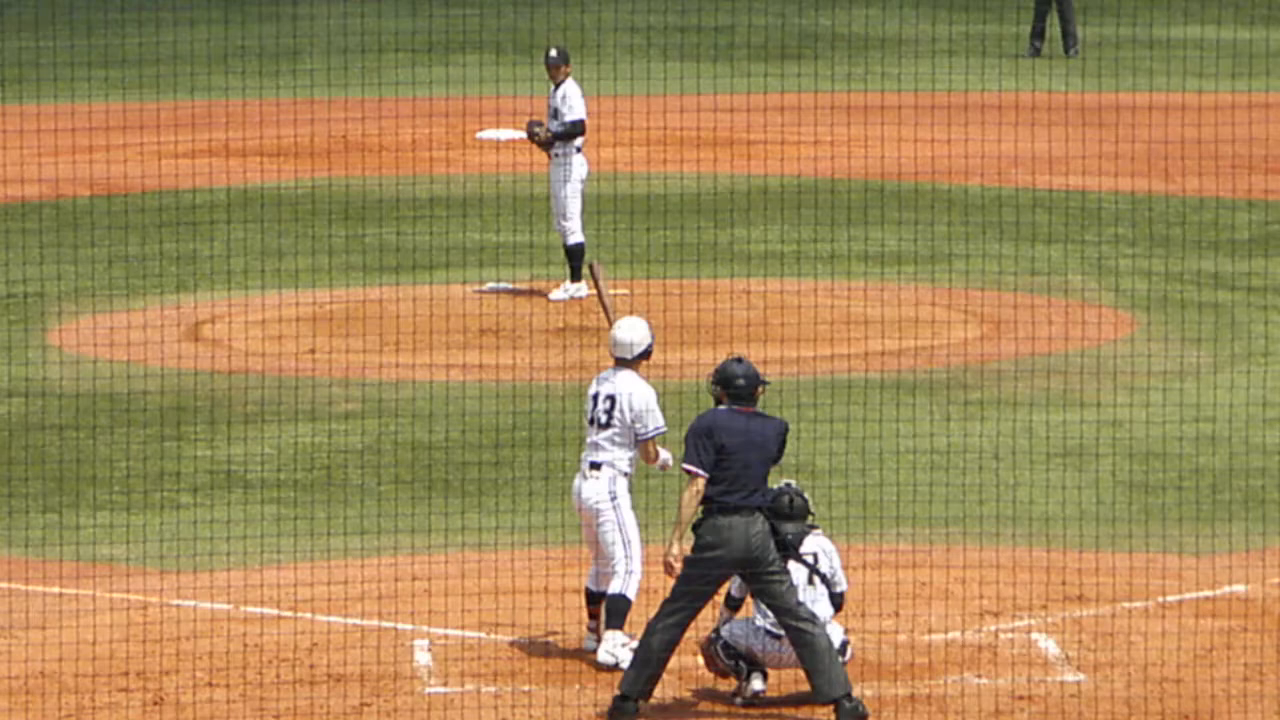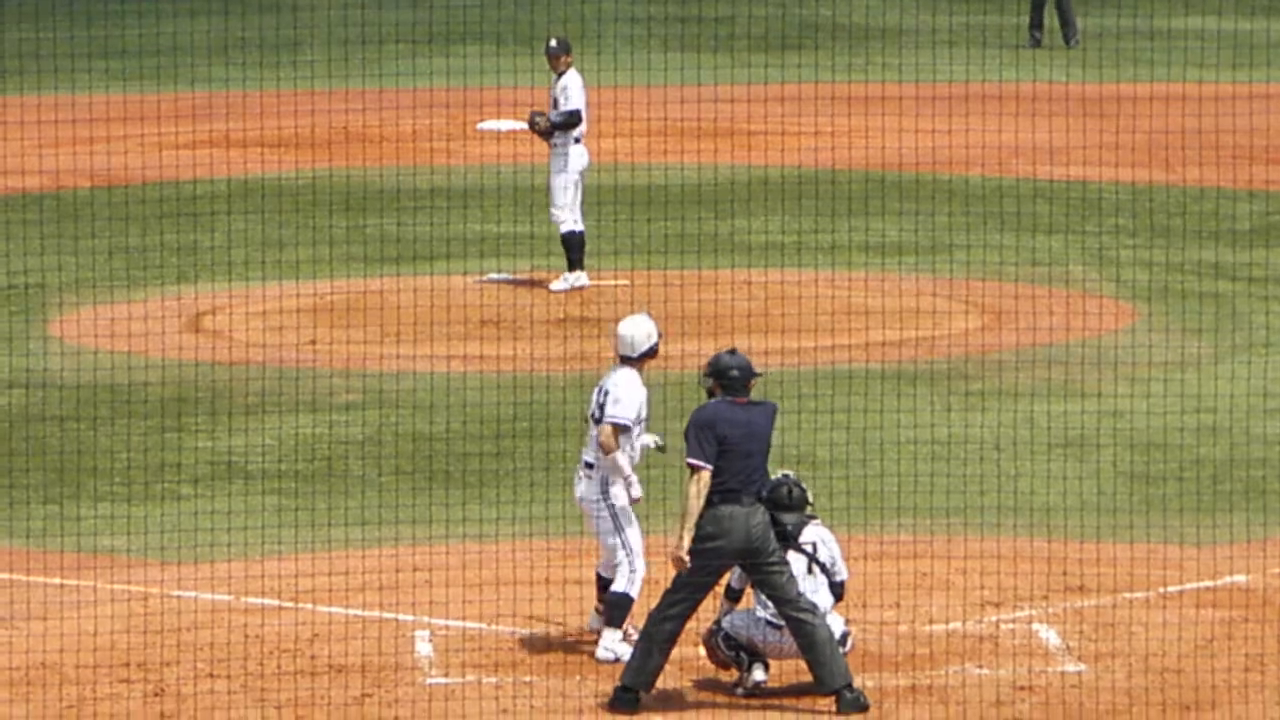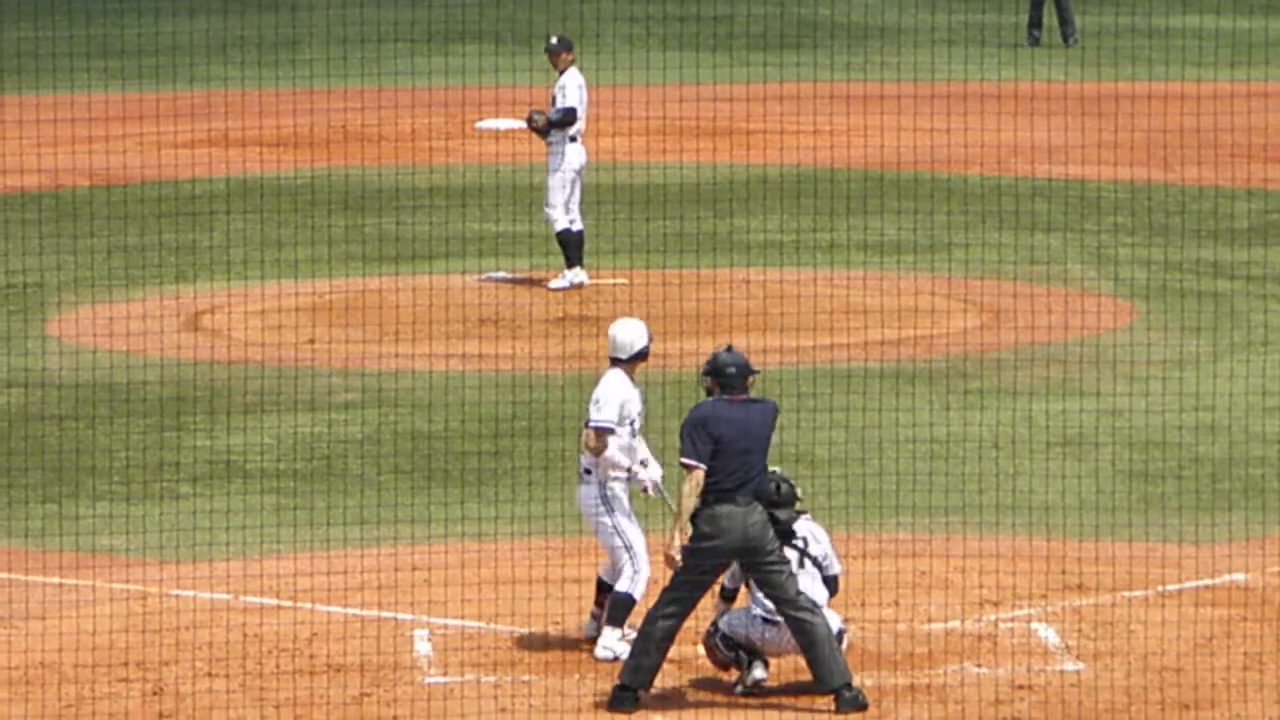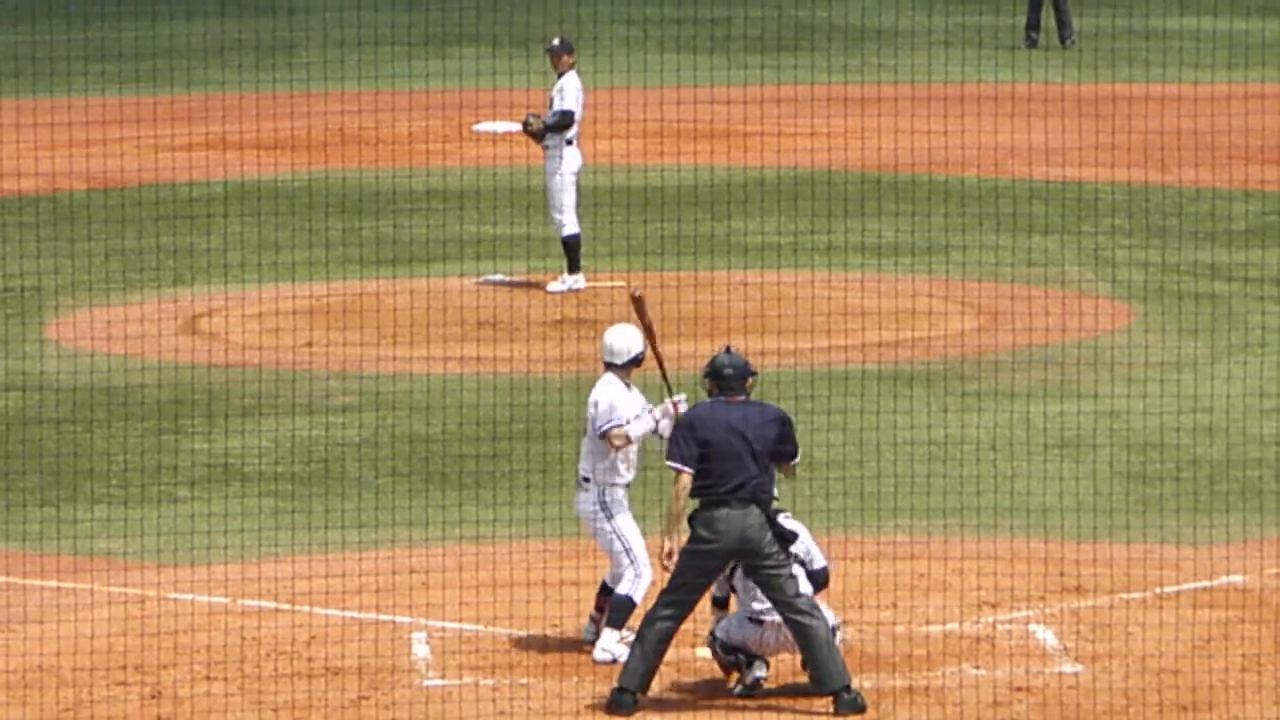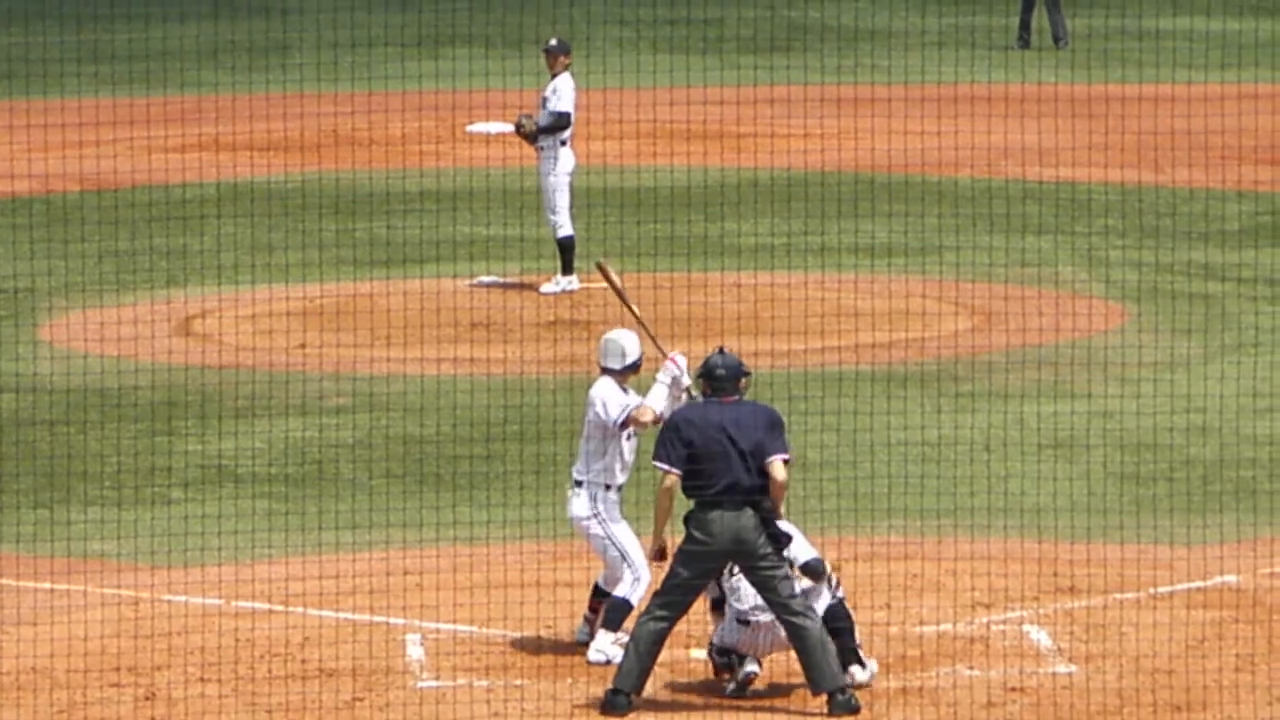
dt=0.3s
person 1, frame 1
left shoulder: (708, 423)
right shoulder: (776, 428)
left elbow: (696, 487)
left wrist: (675, 541)
left hip: (717, 532)
right hip: (759, 533)
left knee: (671, 619)
right knee: (799, 618)
person 1, frame 2
left shoulder: (707, 416)
right shoulder: (767, 413)
left elbow: (702, 480)
left wrist: (685, 535)
left hip: (718, 523)
right hip: (758, 522)
left knee: (672, 610)
right knee: (798, 608)
left ankle: (630, 691)
right ankle: (844, 691)
person 1, frame 3
left shoulder: (702, 415)
right shoulder: (768, 412)
left elbow: (695, 479)
left wrist: (677, 533)
left hip: (714, 521)
right hip: (757, 521)
left knee: (669, 608)
right knee: (799, 607)
left ankle: (628, 690)
right ankle: (843, 690)
person 1, frame 4
left shoulder: (695, 418)
right shoulder: (775, 418)
left elbow: (683, 483)
right elbow: (790, 470)
left wrist: (669, 538)
left hip: (711, 524)
right hip: (758, 523)
left knee: (666, 611)
right knee: (800, 610)
person 1, frame 5
left shoulder: (682, 419)
right shoulder: (765, 416)
left elbow: (669, 483)
right elbow: (778, 477)
left wrist: (658, 536)
right wrist: (774, 512)
left hip: (706, 525)
right hip: (753, 524)
left knee: (661, 611)
right knee: (795, 610)
person 2, frame 1
left shoulder: (600, 381)
right shoulder: (641, 390)
right elbow: (649, 453)
right wrist: (665, 459)
left hip: (586, 481)
right hip: (610, 485)
left knee: (603, 562)
right knee: (627, 567)
left ankle: (597, 634)
right ankle: (611, 646)
person 2, frame 2
left shoulder: (612, 378)
right shoulder: (630, 387)
right elbow: (606, 440)
left wrist: (641, 438)
right wrist: (631, 480)
left hip: (590, 480)
right hip: (606, 484)
left knee: (612, 554)
right knee: (632, 564)
left ankle: (603, 617)
right ankle: (610, 642)
person 2, frame 3
left shoulder: (628, 386)
right shoulder: (613, 388)
left elbow: (632, 437)
right elbow: (593, 442)
left wrist: (650, 465)
right wrist: (634, 468)
left hip: (610, 488)
right hip: (603, 489)
left knee: (621, 559)
right knee: (636, 566)
left ankle: (600, 622)
right ankle: (608, 641)
person 2, frame 4
left shoulder: (628, 391)
right shoulder: (608, 392)
left elbow: (658, 426)
right elbow: (618, 440)
left wrist: (672, 412)
right wrist: (657, 416)
left hip: (610, 494)
right hip: (602, 496)
left knee: (624, 565)
right knee: (638, 571)
left ankle: (596, 627)
right ankle: (607, 645)
person 2, frame 5
left shoulder: (621, 393)
right shoulder: (604, 393)
left elbow: (665, 417)
right elbow: (644, 418)
left wrist: (677, 386)
right wrist: (663, 378)
left hip: (599, 499)
right hip: (593, 502)
left knee: (618, 565)
right knee: (636, 574)
left ankle: (590, 628)
right ankle: (602, 646)
person 3, frame 1
left shoulder: (570, 91)
right shoulder: (555, 91)
left elbow: (578, 128)
left wrist: (550, 136)
right wrist: (545, 138)
left hip: (569, 162)
right hip: (558, 162)
left knee: (570, 223)
right knee: (563, 224)
left ankle: (576, 283)
right ankle: (575, 282)
person 3, frame 2
left shoulder: (571, 81)
right shoulder: (560, 81)
left elbow: (575, 118)
left wrist: (549, 125)
right wrist: (546, 127)
left hip: (569, 153)
right hip: (562, 152)
left knee: (561, 212)
right knee: (571, 213)
left ankle: (575, 272)
right ankle: (578, 271)
person 3, frame 3
left shoulder: (569, 80)
right shoulder: (571, 79)
left elbow: (570, 116)
left wrist: (546, 123)
right wrist: (547, 125)
left hip: (565, 151)
right hip: (570, 150)
left knee: (555, 211)
right knee: (571, 212)
left ankle: (573, 269)
right ankle: (576, 270)
person 3, frame 4
left shoulder: (568, 83)
right shoulder: (566, 82)
left elbow: (567, 119)
left wrist: (542, 128)
right wrist: (542, 130)
left hip: (562, 155)
right hip: (561, 153)
left knee: (563, 216)
right knee: (567, 215)
left ankle: (573, 275)
right ankle: (574, 274)
person 3, frame 5
left shoulder: (563, 84)
right shoulder: (555, 84)
left elbow: (563, 120)
left wrist: (536, 130)
right wrist: (534, 131)
left hip: (556, 156)
right hip: (550, 155)
left knee: (559, 216)
right knee: (558, 216)
left ankle: (568, 277)
right ankle: (567, 275)
person 4, frame 1
right shoulder: (823, 545)
left elbow: (733, 601)
right elbow: (837, 602)
left wrist: (719, 632)
left hip: (769, 647)
left knee: (716, 641)
right knee: (839, 640)
left ankle: (752, 676)
person 4, frame 2
right shoulder: (822, 534)
left elbow: (733, 593)
right elbow: (838, 591)
left wrist: (720, 625)
left hip: (769, 637)
left knee: (717, 633)
right knee: (840, 632)
left ankle: (752, 667)
person 4, frame 3
right shoulder: (813, 529)
left elbow: (728, 592)
right elbow: (832, 585)
left wrist: (718, 624)
left hip: (765, 634)
left knee: (716, 633)
right knee: (835, 628)
left ankle: (752, 665)
person 4, frame 4
right shoulder: (791, 526)
left elbow: (719, 600)
right elbow: (821, 578)
left wrist: (717, 636)
left hip: (757, 633)
left knee: (719, 637)
right knee: (828, 623)
left ankle: (751, 666)
person 4, frame 5
right shoulder: (779, 529)
left elbow: (716, 603)
right elbow: (815, 570)
left wrist: (719, 637)
left hip: (747, 635)
left knee: (719, 646)
right knee: (827, 589)
left ankle: (742, 664)
right ankle: (855, 665)
